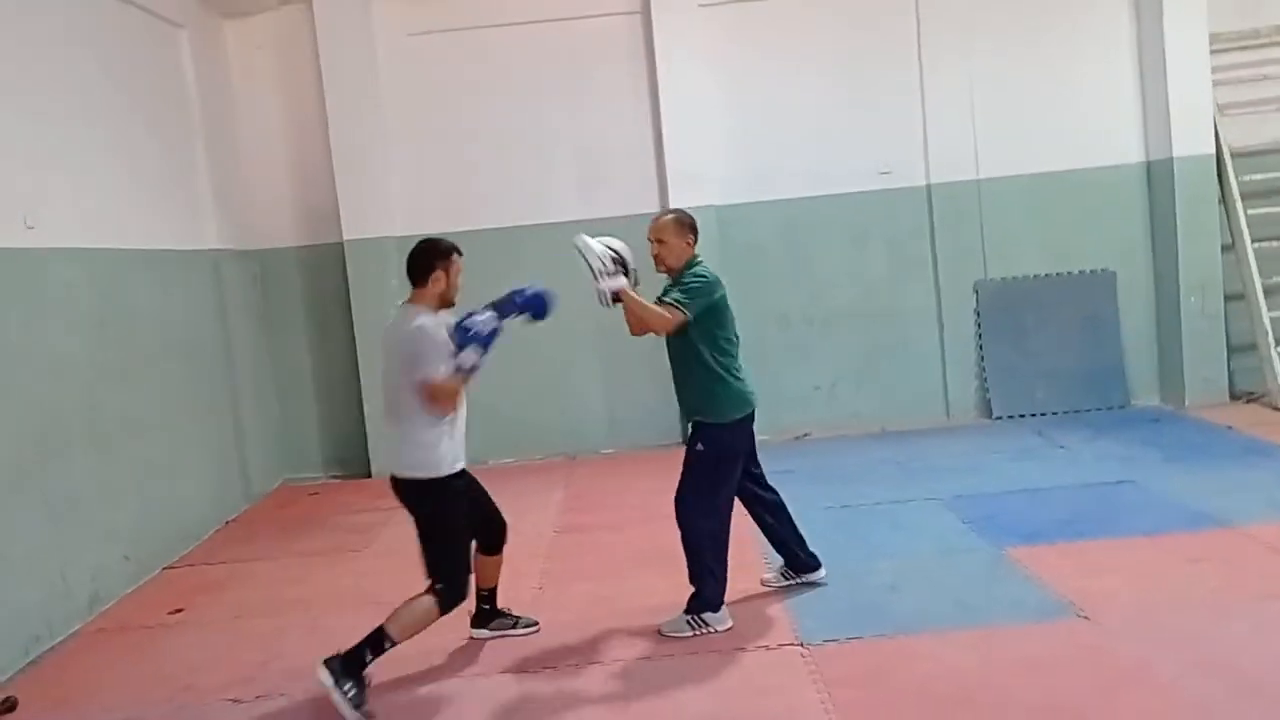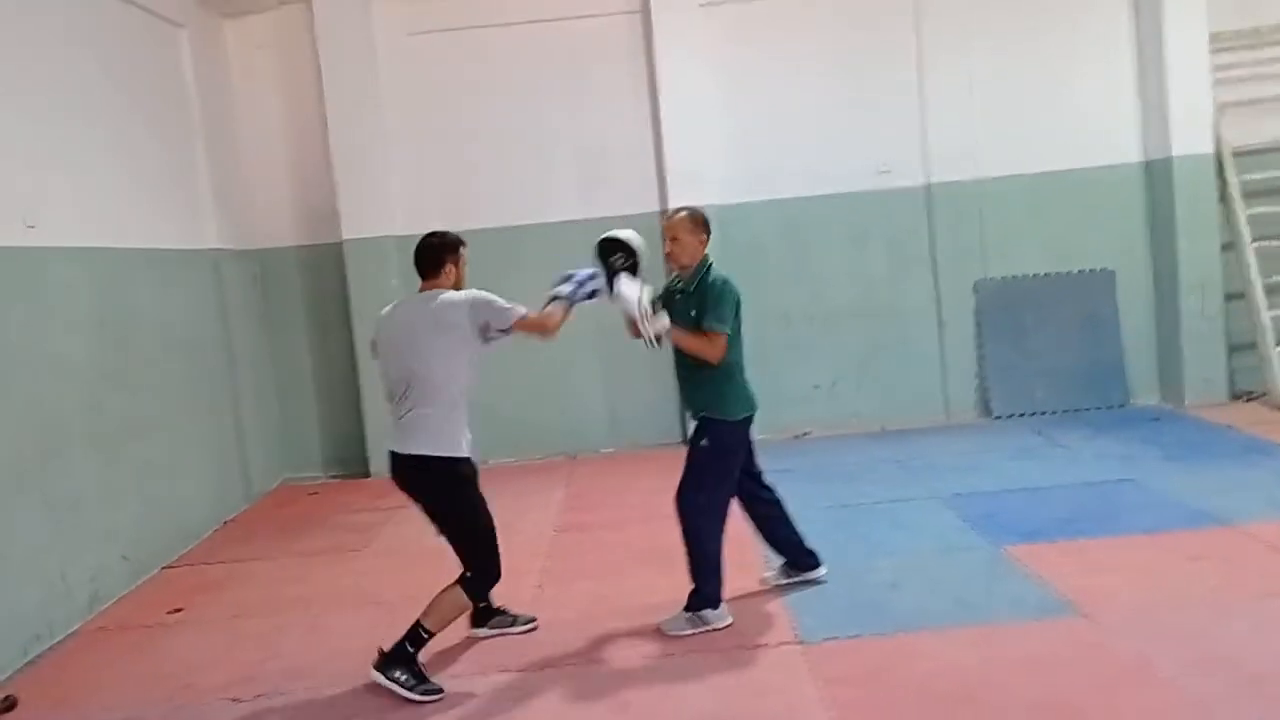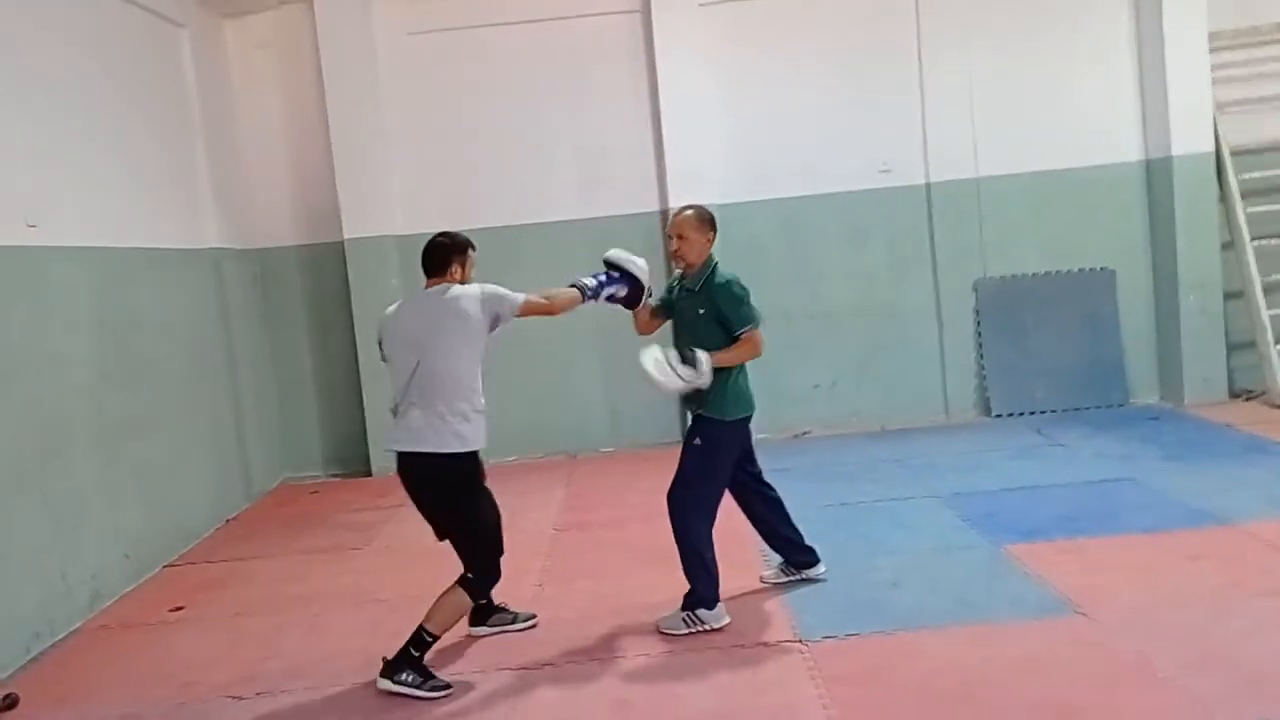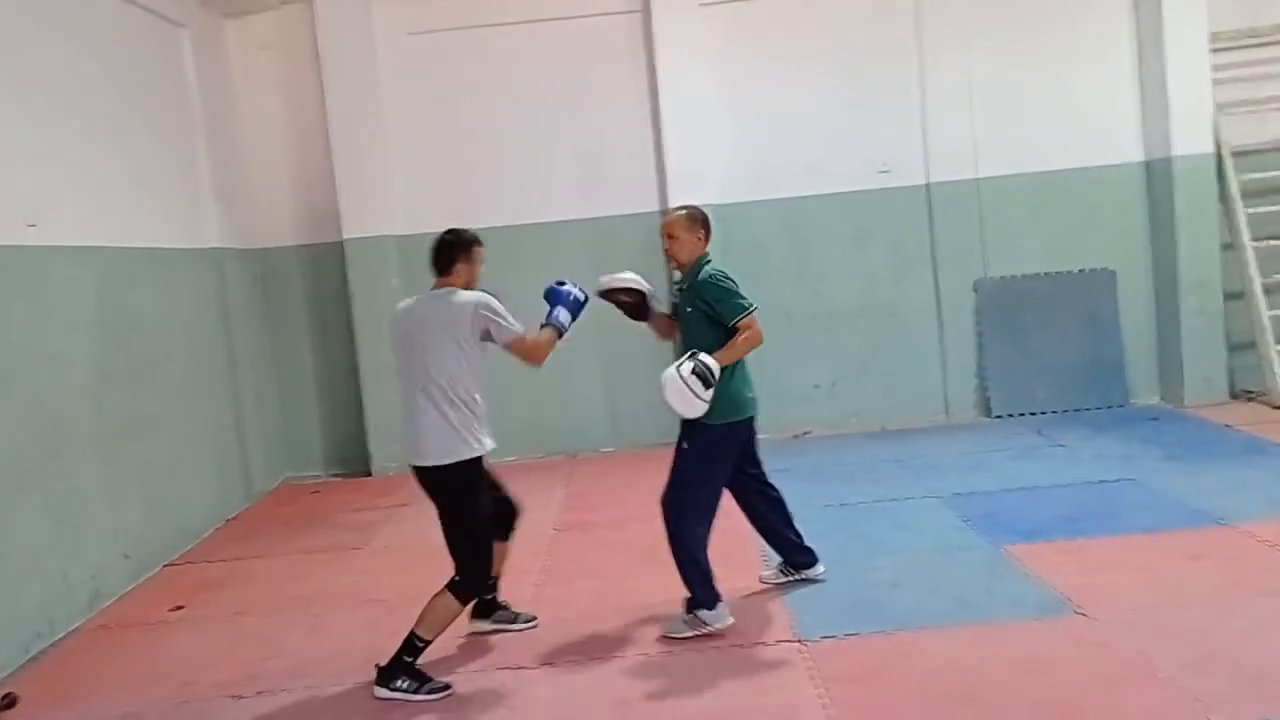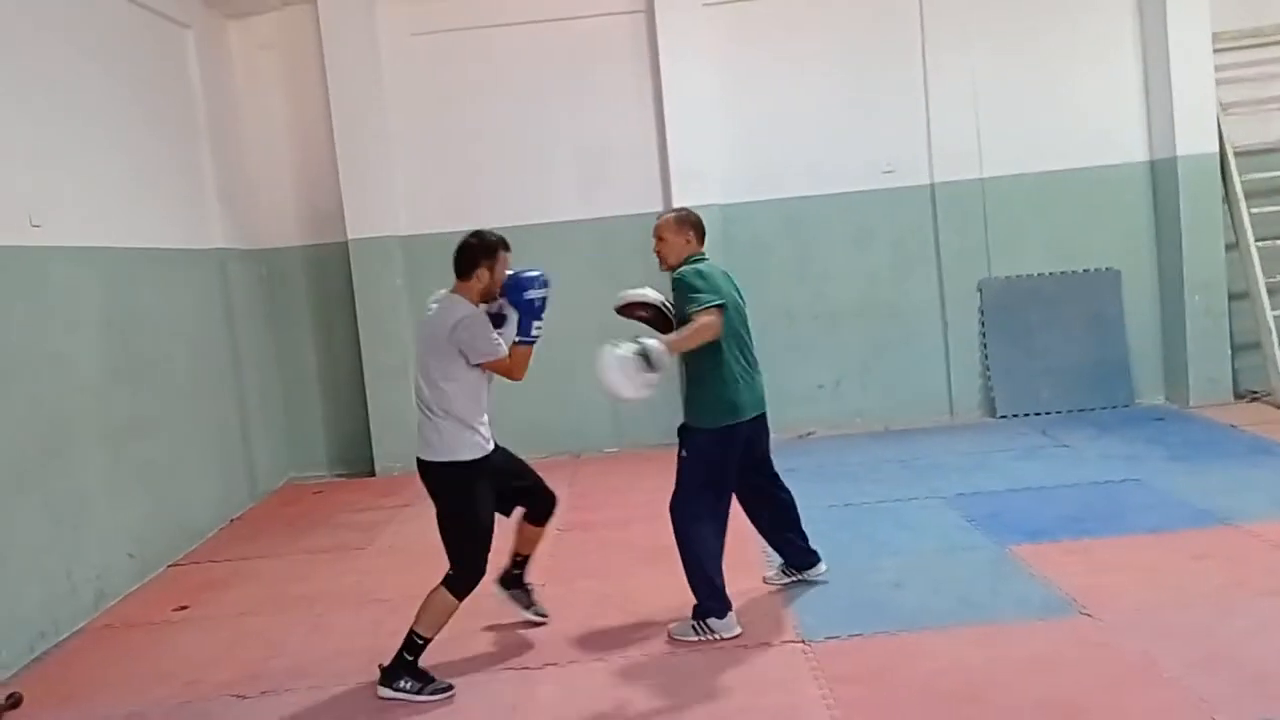
dt=0.1s
person 1, frame 1
left shoulder: (430, 318)
right shoulder: (419, 330)
left elbow: (479, 320)
right elbow: (446, 401)
left wrist: (505, 306)
right wrist: (470, 348)
left hip: (441, 467)
right hip: (428, 476)
left knee: (493, 530)
right knee: (449, 589)
left ankle: (487, 614)
right ankle: (350, 665)
person 1, frame 2
left shoulder: (388, 318)
right shoulder: (466, 306)
right elbow: (544, 326)
right wrist: (574, 291)
left hip: (405, 456)
right hip: (442, 459)
left knee: (472, 529)
right knee: (484, 567)
left ankle: (483, 613)
right ankle: (398, 660)
person 1, frame 3
left shoulder: (391, 319)
right shoulder: (477, 299)
right elbow: (550, 304)
right wrist: (596, 286)
left hip: (411, 455)
right hip: (451, 455)
left knee: (479, 532)
right knee: (482, 567)
left ankle: (484, 610)
right ankle: (405, 663)
person 1, frame 4
left shoulder: (403, 314)
right shoulder: (471, 305)
right elbow: (535, 354)
right wrist: (563, 309)
left hip: (433, 455)
right hip: (455, 461)
left knee: (503, 515)
right knee: (474, 575)
left ankle: (487, 608)
right ankle: (398, 671)
person 1, frame 5
left shoulder: (447, 305)
right shoulder: (466, 317)
left elbow: (487, 325)
right elbow: (514, 368)
left wrist: (508, 307)
right wrist: (528, 316)
left hip: (474, 448)
right hip: (457, 459)
left knee: (540, 500)
right knee: (467, 570)
left ankle: (515, 578)
right ankle: (400, 669)
person 2, frame 1
left shoulder: (702, 281)
right shoulder: (677, 285)
left elbow: (661, 323)
right elbow: (639, 327)
left wrist: (622, 288)
right wrist: (621, 291)
left hip: (721, 413)
right hip: (728, 409)
left knee: (697, 506)
right knee: (753, 488)
left ankle: (708, 609)
right ankle: (803, 564)
person 2, frame 2
left shoulder: (717, 286)
right shoulder: (674, 288)
left elbow: (714, 349)
right elbow: (642, 327)
left wrist: (666, 329)
left hip: (725, 410)
right hip: (716, 409)
left knee: (696, 502)
right knee: (750, 487)
left ankle: (707, 606)
right ankle: (804, 562)
person 2, frame 3
left shoulder: (725, 285)
right shoulder: (679, 286)
left elbow: (753, 345)
right elbow: (645, 326)
left wrist: (705, 363)
left hip: (723, 411)
right hip: (715, 410)
left knee: (688, 500)
right knee: (750, 485)
left ankle: (704, 605)
right ankle: (802, 559)
person 2, frame 4
left shoulder: (712, 279)
right shoulder: (689, 284)
left elbow: (752, 332)
right elbow: (670, 329)
left wrist: (713, 362)
right wrist: (644, 313)
left hip: (715, 414)
right hip: (737, 408)
left knee: (683, 505)
right knee: (751, 486)
left ankle: (705, 608)
right ankle: (801, 560)
person 2, frame 5
left shoulder: (689, 277)
right shoulder: (717, 276)
left elbow: (709, 326)
left wrist: (662, 345)
left hip: (711, 416)
right hip: (749, 408)
left knee: (692, 511)
right knee: (763, 487)
left ankle: (714, 615)
right ankle: (803, 560)
